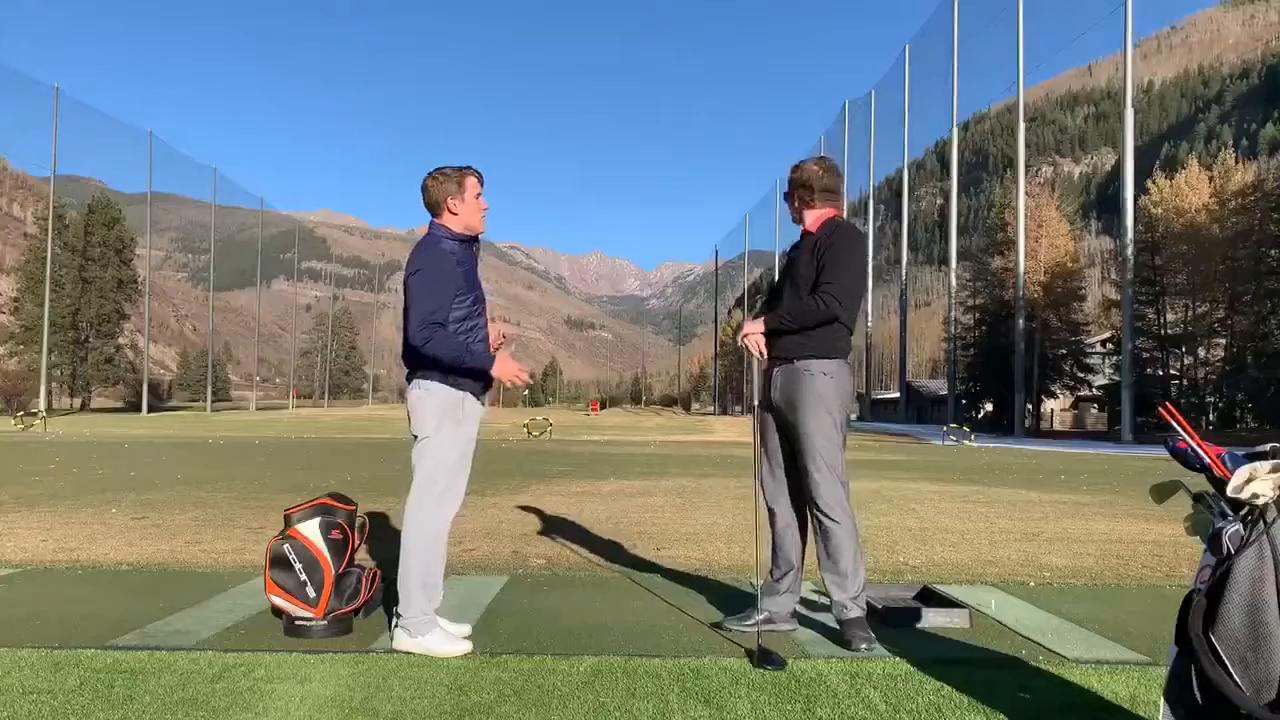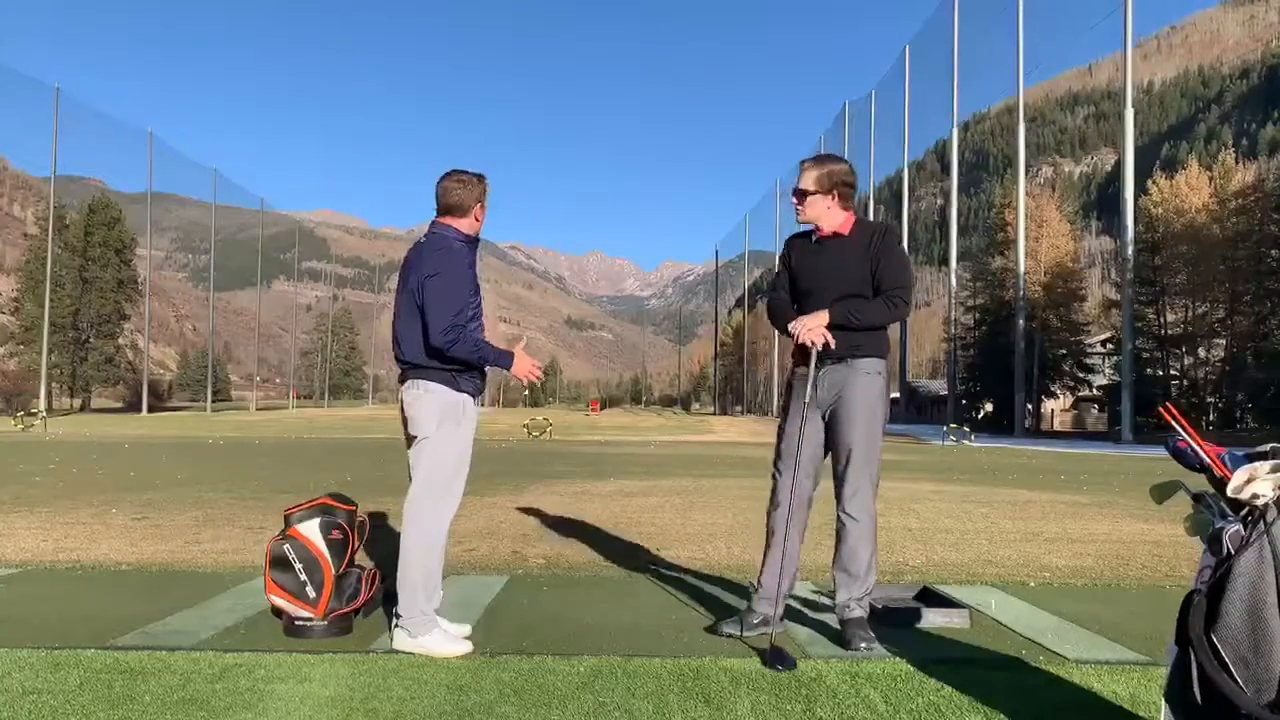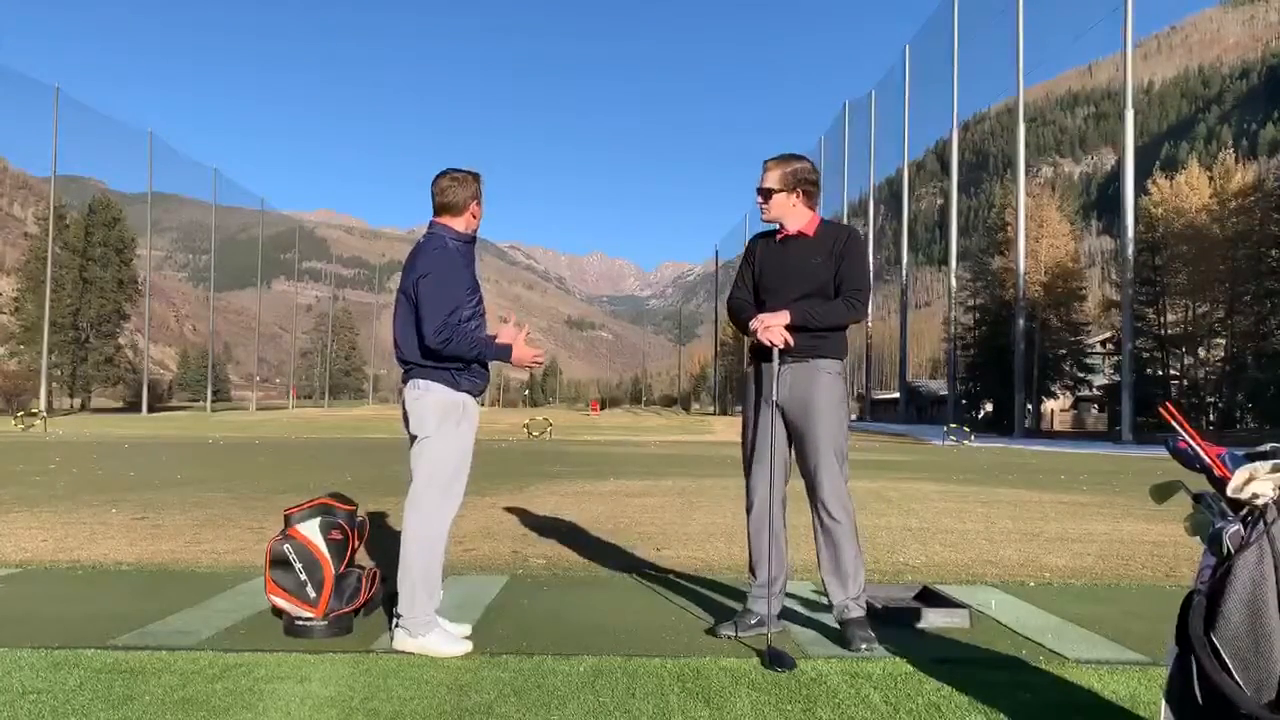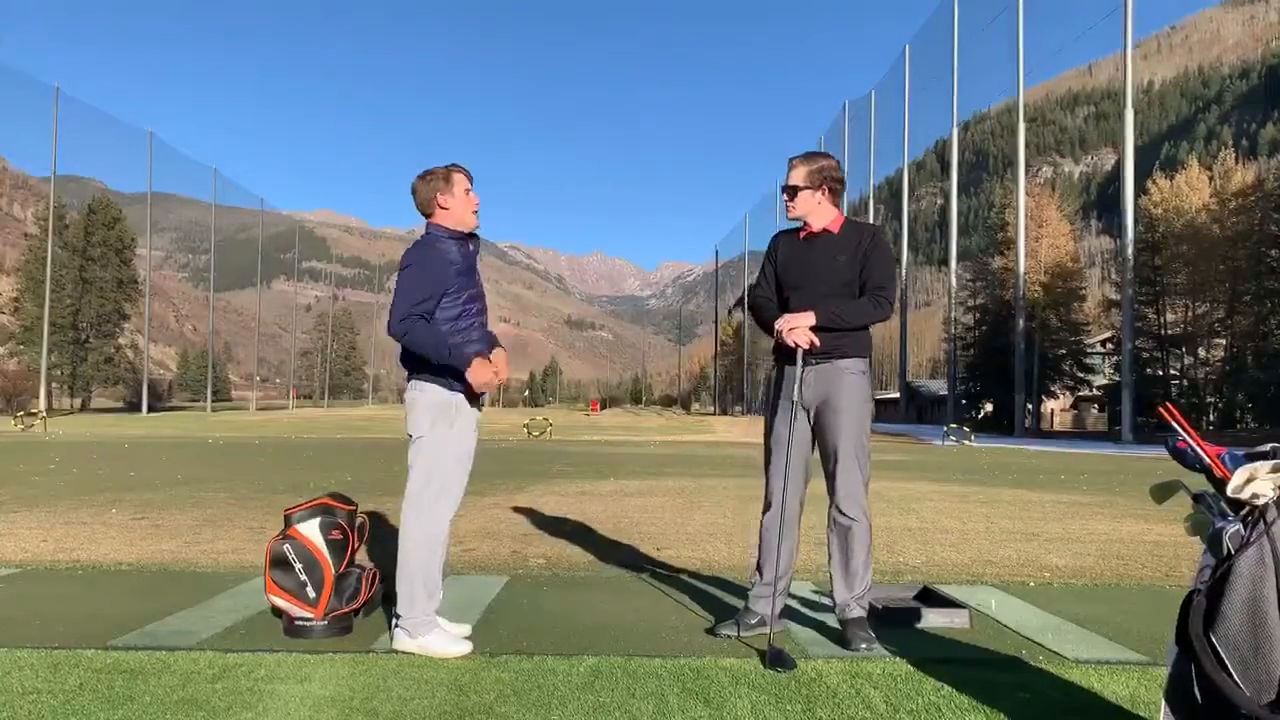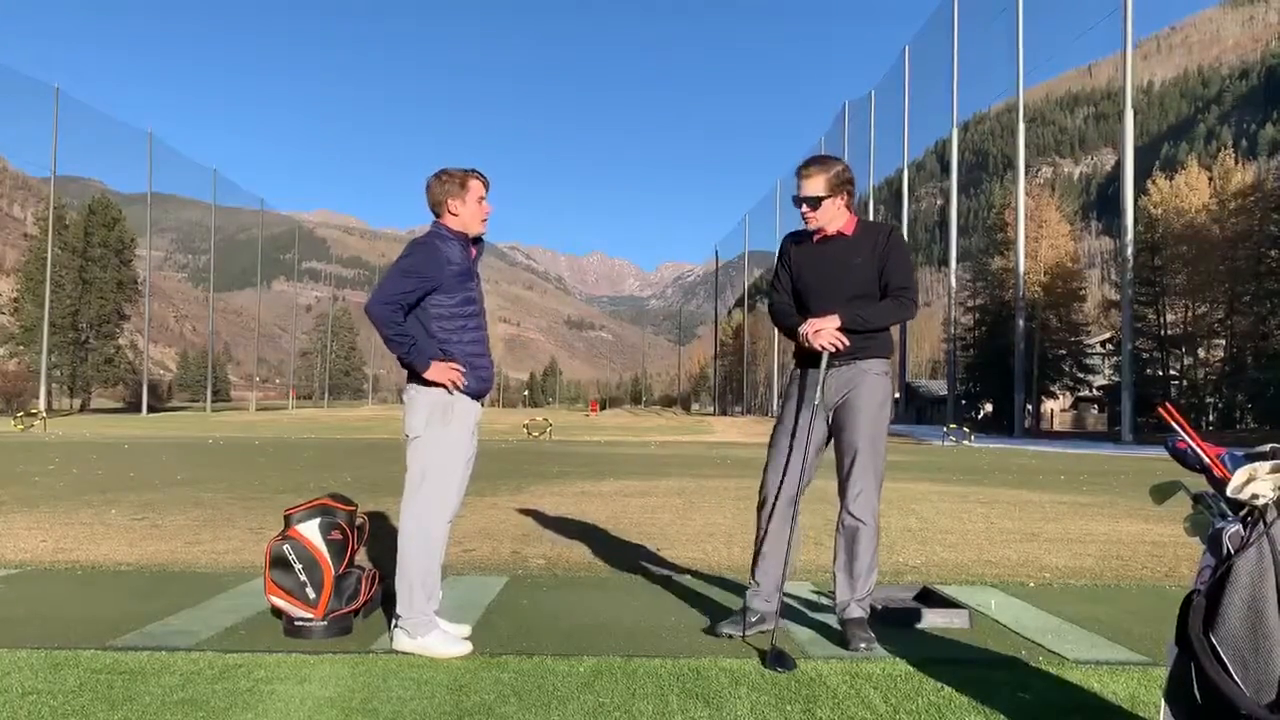
dt=1s
person 1, frame 1
left shoulder: (843, 237)
right shoulder: (800, 247)
left elbow: (832, 304)
right elbow: (776, 302)
left wrist: (766, 322)
right wrist: (755, 327)
left hip: (817, 374)
right hip: (778, 375)
left knee: (825, 493)
right knee: (781, 495)
left ankle: (851, 610)
right ankle: (778, 604)
person 1, frame 2
left shoulder: (879, 239)
right shoulder: (796, 247)
left elbow: (896, 304)
right elbow: (777, 303)
left wrist: (825, 315)
right wrist: (797, 324)
left hip: (859, 373)
right hip: (806, 374)
left knee: (855, 495)
right knee: (787, 492)
left ankle: (854, 610)
right ankle: (767, 606)
person 1, frame 3
left shoulder: (842, 240)
right shoulder: (758, 246)
left elbow: (854, 304)
right elbow: (737, 302)
left wrist: (787, 315)
right wrist: (756, 323)
left hip: (817, 371)
right hip: (763, 372)
left knee: (828, 492)
right knee: (761, 492)
left ankle: (851, 609)
right ankle: (763, 604)
person 1, frame 4
left shoulder: (866, 239)
right shoulder: (781, 244)
left elbow: (880, 303)
right elbow: (760, 300)
left wrist: (813, 317)
right wrist: (780, 324)
left hip: (843, 372)
right hip: (789, 373)
left knee: (848, 495)
right knee: (780, 494)
left ankle: (853, 610)
right ankle: (764, 604)
person 1, frame 5
left shoulder: (883, 239)
right shoulder: (793, 246)
left elbow: (904, 303)
right elbow: (779, 305)
left wrist: (838, 319)
right wrist: (805, 329)
left hip: (864, 374)
right hip: (808, 374)
left knee: (858, 497)
right knee: (777, 489)
left ankle: (854, 611)
right ankle: (762, 603)
person 2, frame 1
left shoulder: (458, 251)
right shoulder: (436, 256)
right elbow: (425, 335)
left wrist: (482, 332)
right wrist: (489, 362)
left hip: (456, 393)
right hip: (444, 393)
left knee: (439, 503)
right knee: (431, 504)
left ankle: (422, 612)
right ankle: (414, 625)
person 2, frame 2
left shoulder: (424, 250)
right shoulder: (450, 257)
right elbow: (447, 337)
left wrist: (471, 332)
right wrist: (507, 359)
left hip: (431, 389)
right hip: (444, 393)
left knee: (431, 503)
right knee: (431, 505)
left ankle: (419, 613)
right ankle: (414, 625)
person 2, frame 3
left shoulder: (435, 251)
right shoulder: (442, 256)
right elbow: (440, 336)
left wrist: (492, 338)
right wrist: (505, 353)
left hip: (442, 392)
right hip: (443, 394)
left knee: (433, 504)
right knee: (431, 505)
left ankle: (419, 613)
right ankle: (414, 624)
person 2, frame 4
left shoulder: (461, 251)
right shoulder: (430, 253)
right elbow: (405, 323)
left wrist: (490, 346)
right wrist: (467, 363)
left hip: (460, 397)
right hip: (441, 395)
left knee: (442, 506)
right knee: (429, 506)
left ankle: (423, 613)
right ankle: (414, 626)
person 2, frame 5
left shoulder: (464, 254)
right shoulder: (429, 252)
right elbow: (381, 307)
right wrist: (423, 363)
left hip: (463, 400)
right hip: (440, 399)
left knee: (441, 510)
right knee: (427, 509)
left ankle: (423, 614)
right ankle: (413, 626)
